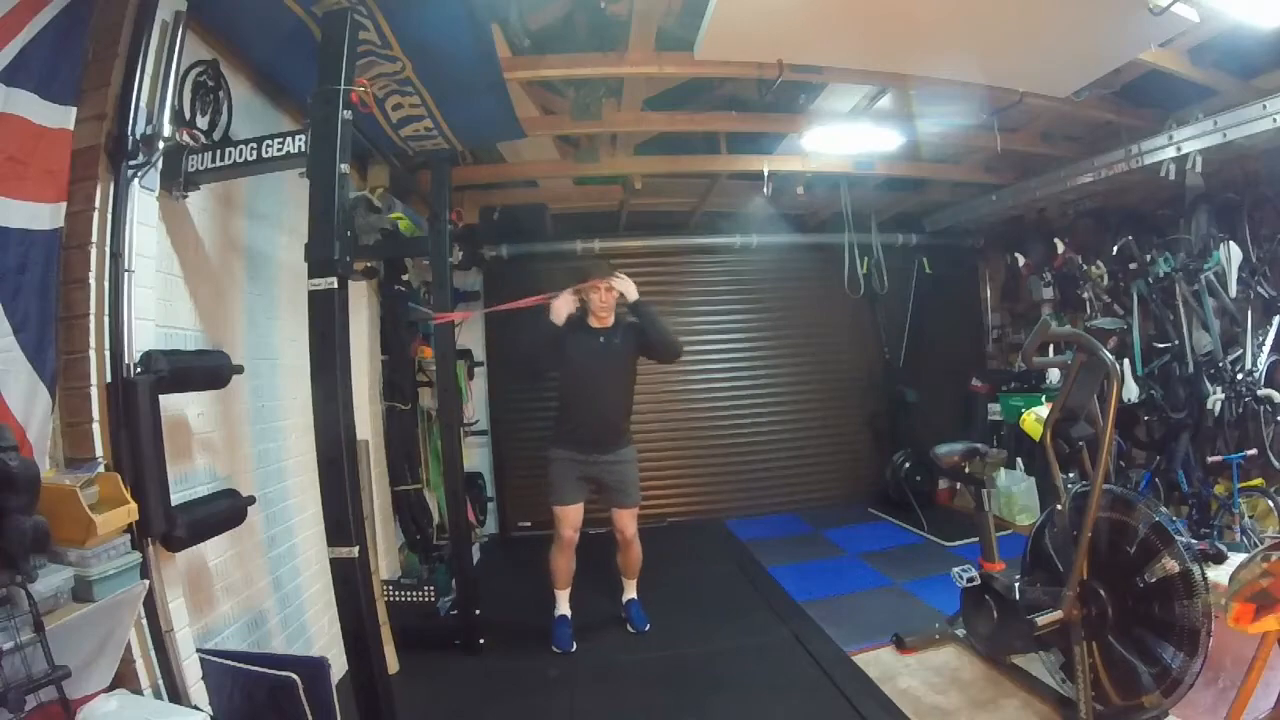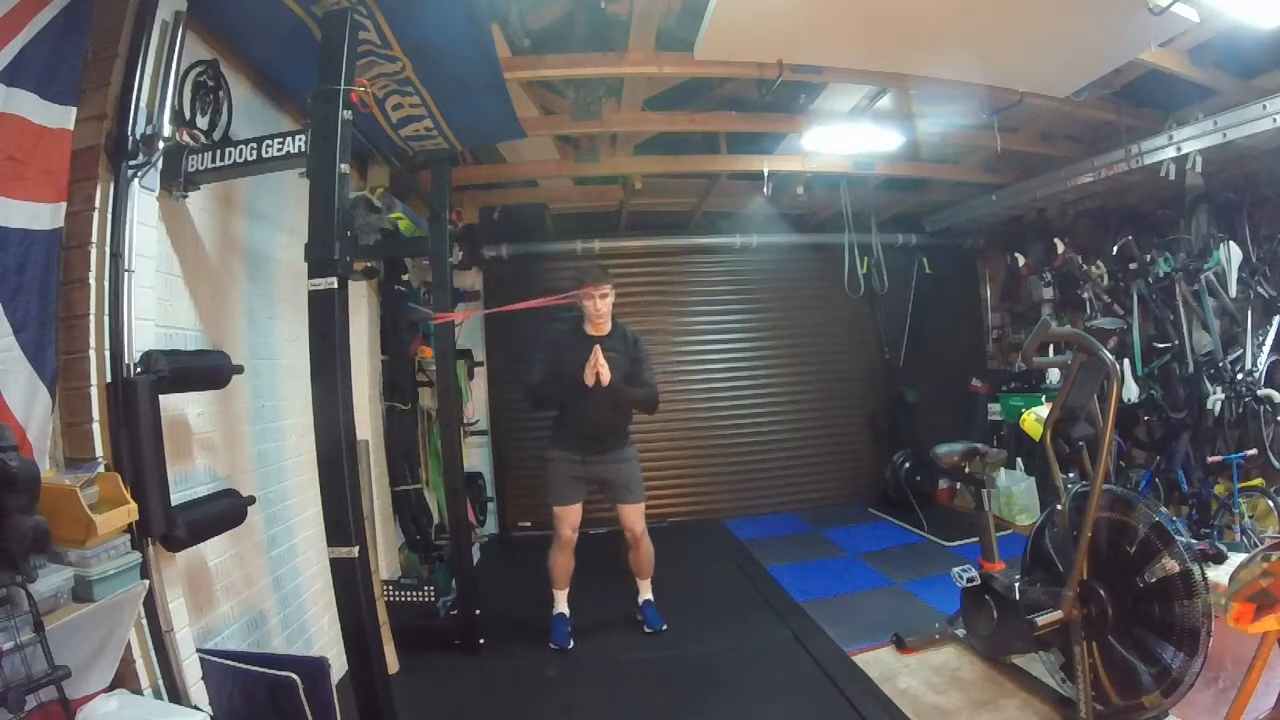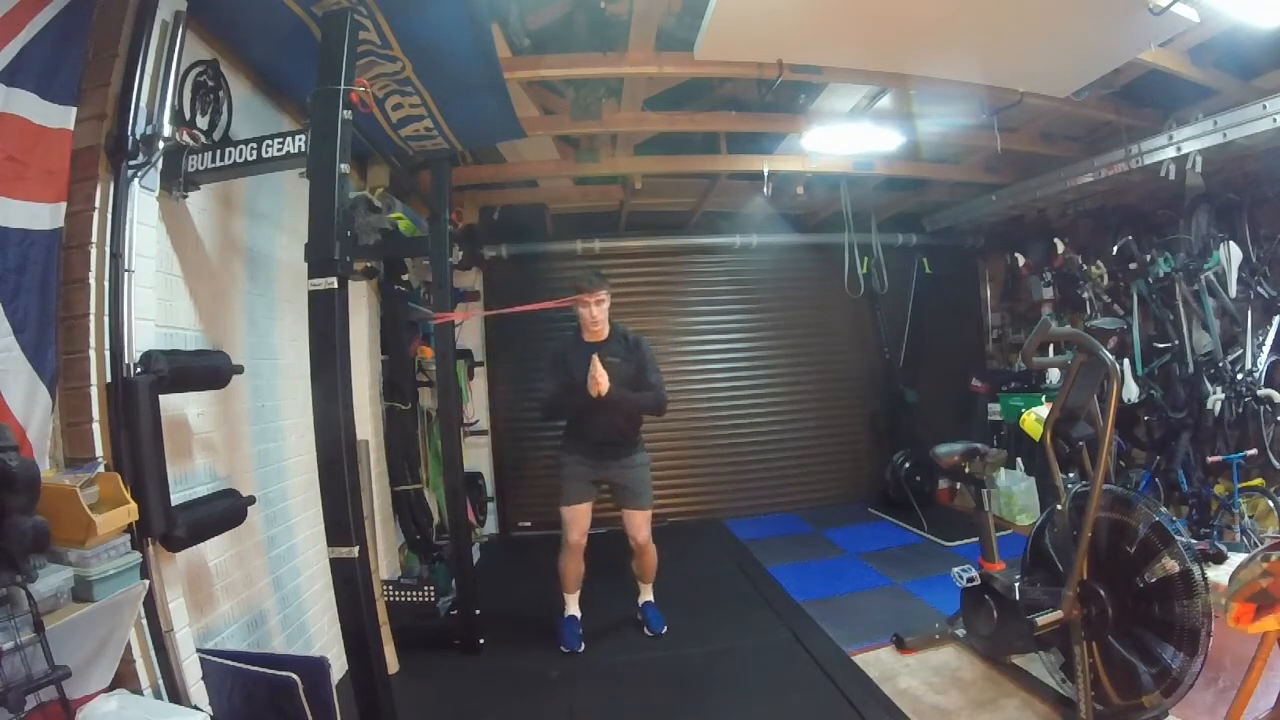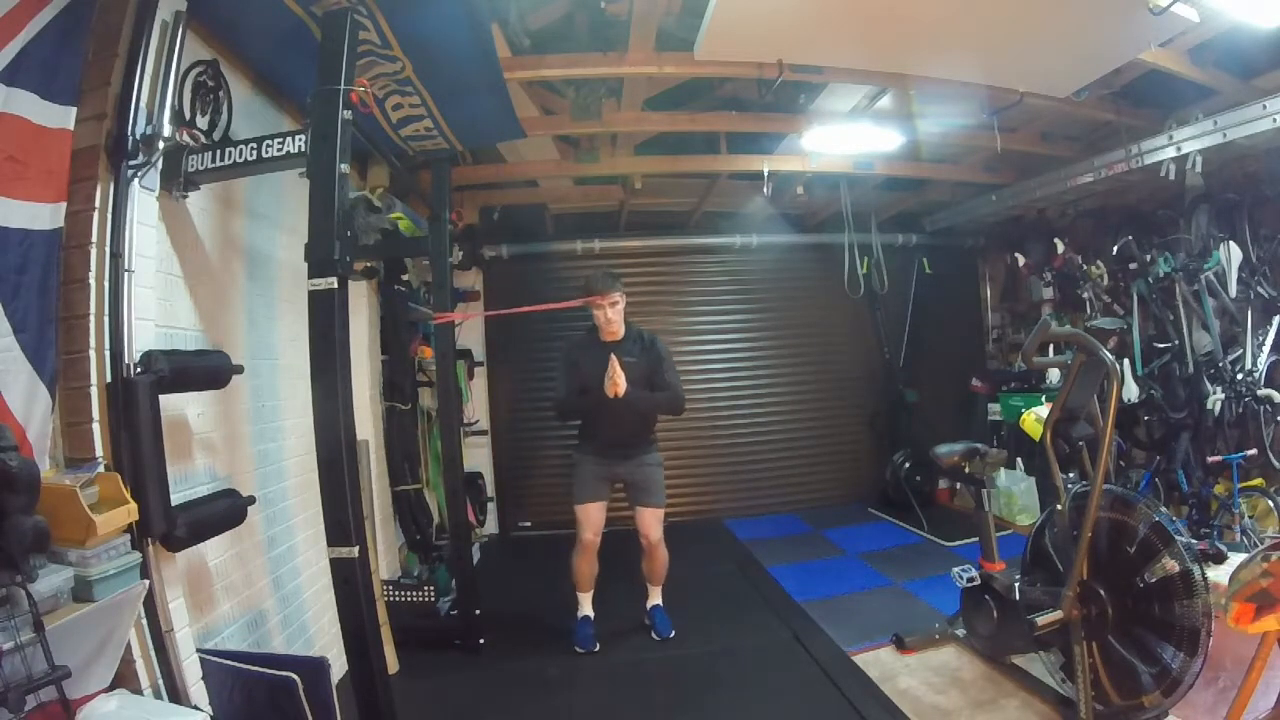
dt=0.7s
person 1, frame 1
left shoulder: (630, 333)
right shoulder: (568, 333)
left elbow: (671, 351)
left wrist: (636, 303)
right wrist: (552, 323)
left hip: (616, 452)
right hip: (568, 453)
left knee: (627, 533)
right knee: (566, 536)
left ankle: (630, 598)
right ankle: (562, 611)
person 1, frame 2
left shoulder: (630, 343)
right shoulder: (561, 344)
left elbow: (651, 401)
right elbow: (537, 396)
left wrist: (611, 382)
right wrist: (581, 381)
left hip: (617, 452)
right hip: (567, 454)
left knee: (637, 531)
right knee: (565, 536)
left ankle: (645, 600)
right ankle: (560, 611)
person 1, frame 3
left shoulder: (634, 346)
right shoulder: (565, 352)
left elbow: (658, 402)
right elbow: (551, 408)
left wrist: (611, 392)
right wrist: (586, 394)
left hip: (628, 456)
right hip: (579, 458)
left knee: (641, 539)
right knee: (574, 540)
left ankle: (646, 601)
right ankle: (571, 613)
person 1, frame 4
left shoulder: (650, 346)
right shoulder: (578, 351)
left elbow: (675, 401)
right elbow: (564, 409)
left wrist: (627, 393)
right wrist: (603, 394)
left hip: (641, 455)
right hip: (592, 457)
left knee: (653, 538)
right knee: (588, 539)
left ankle: (654, 605)
right ankle: (585, 614)
